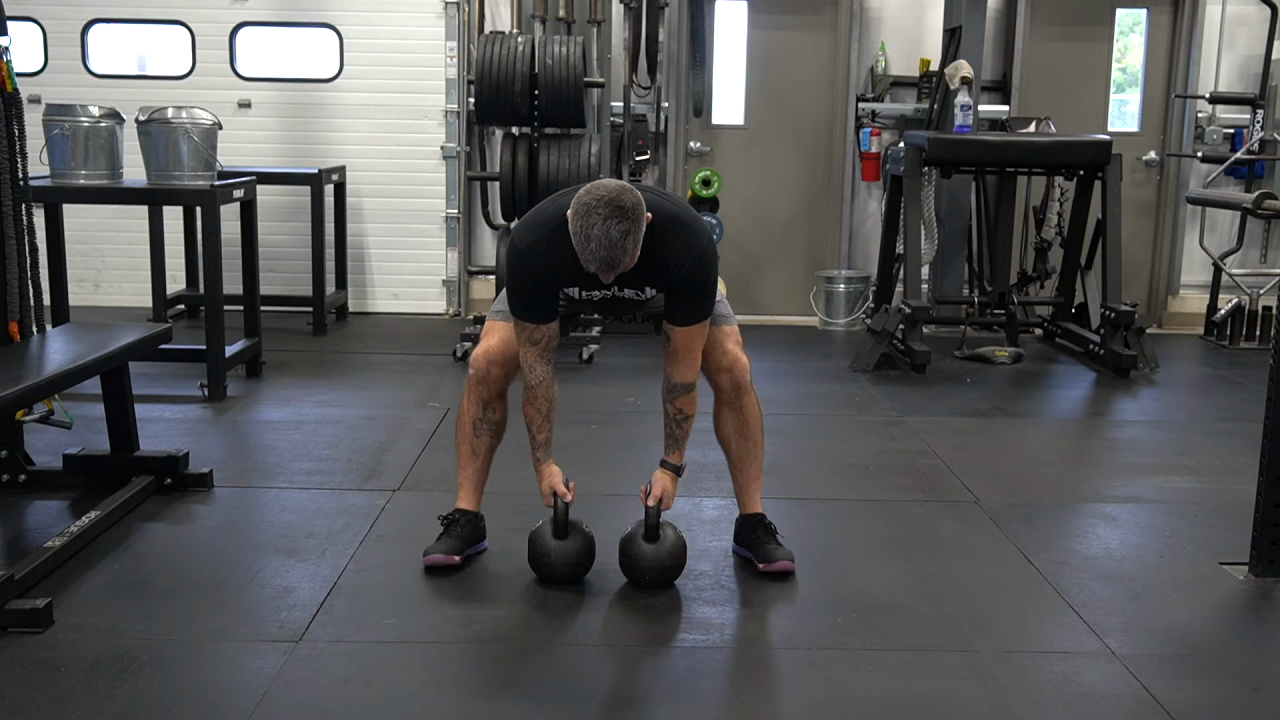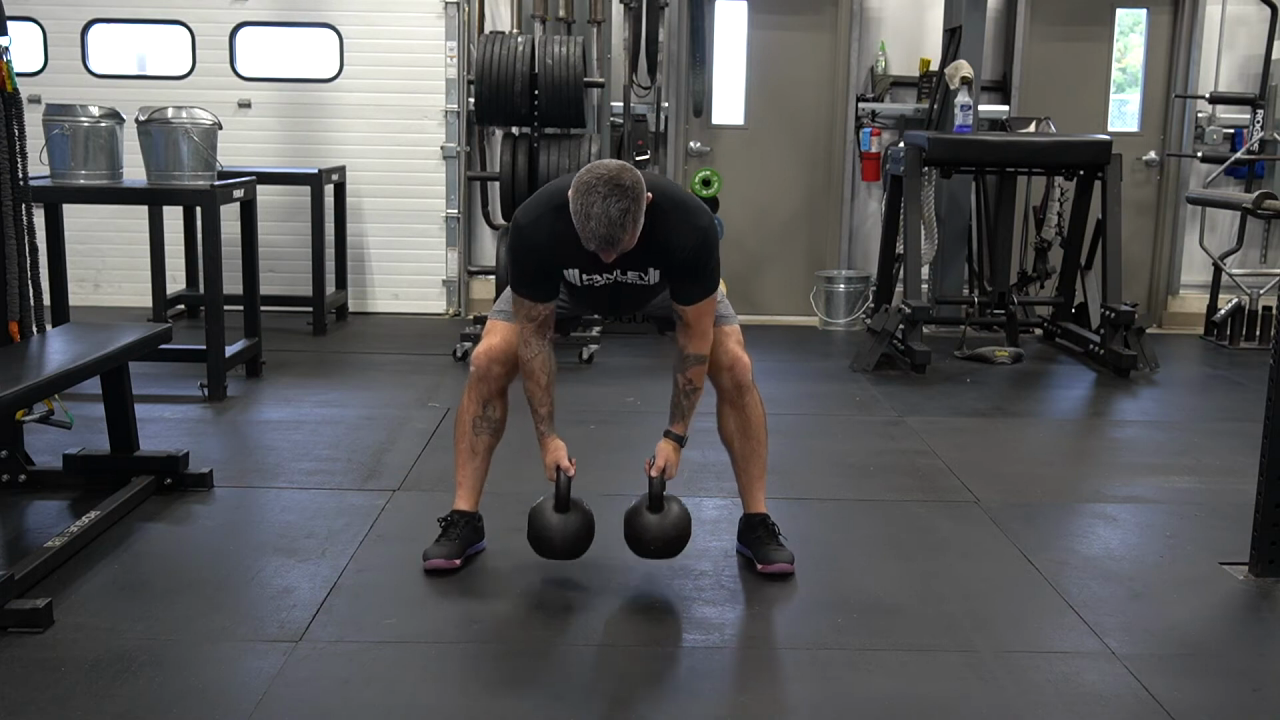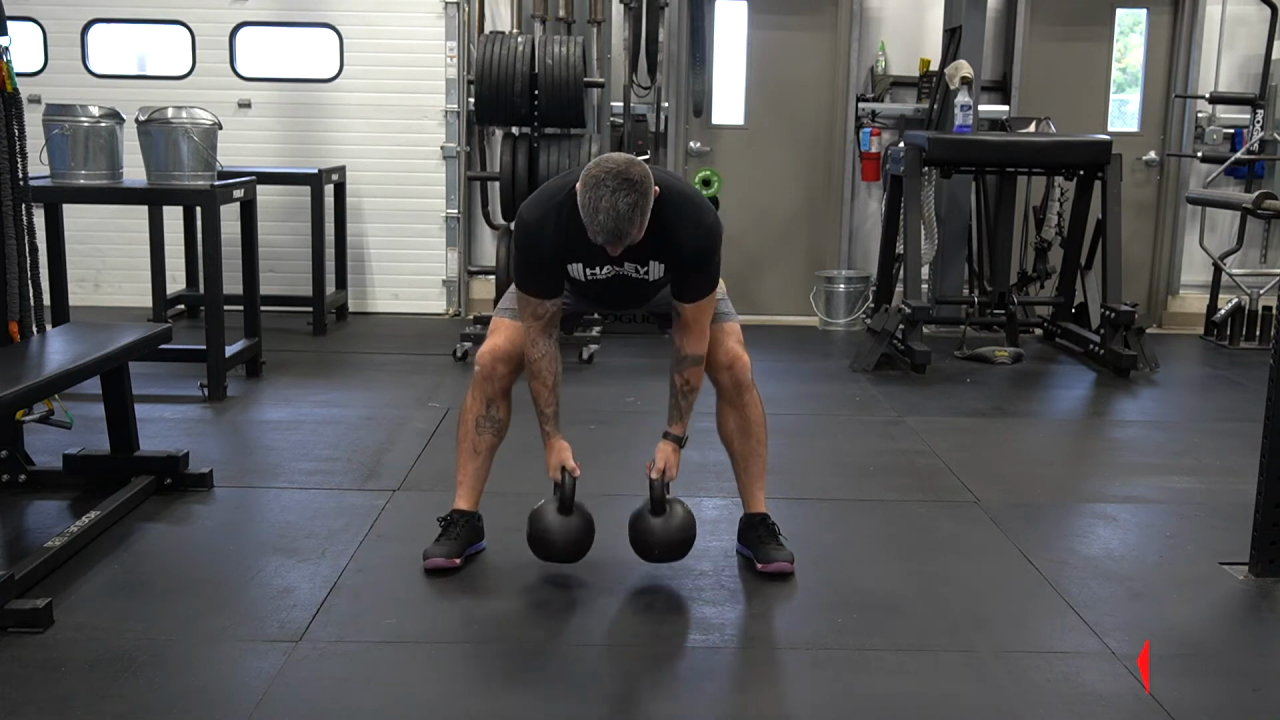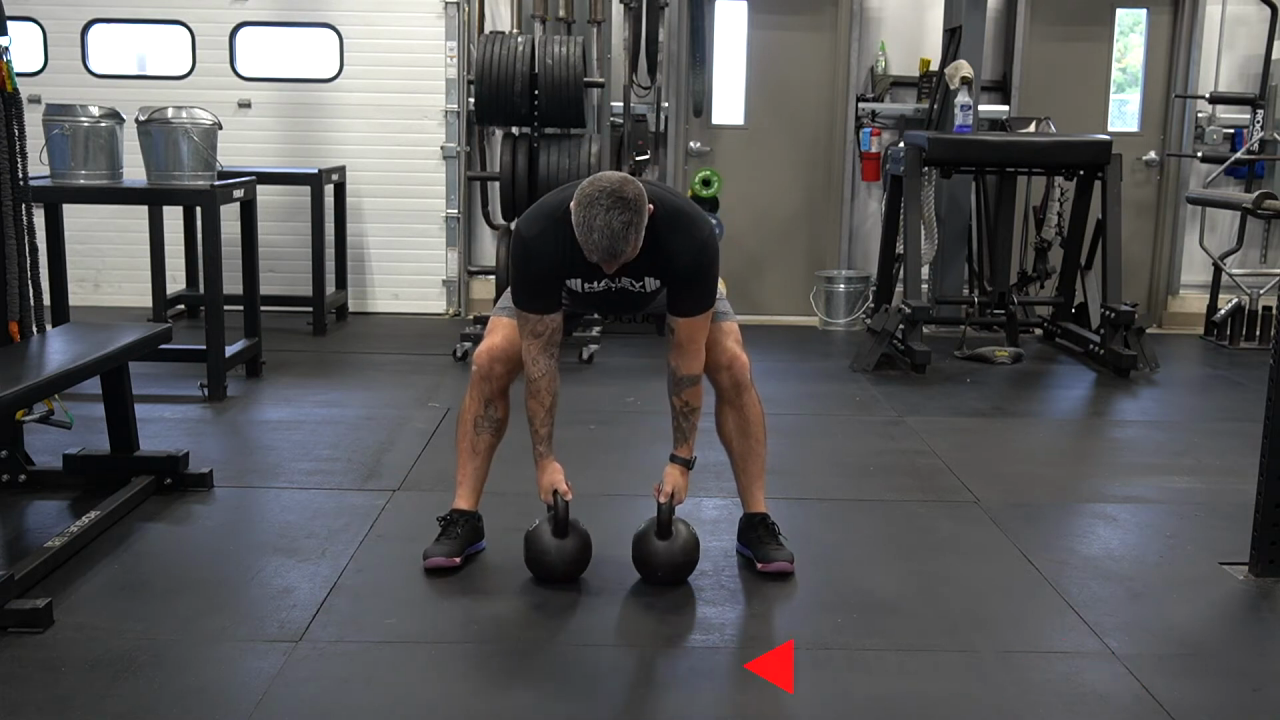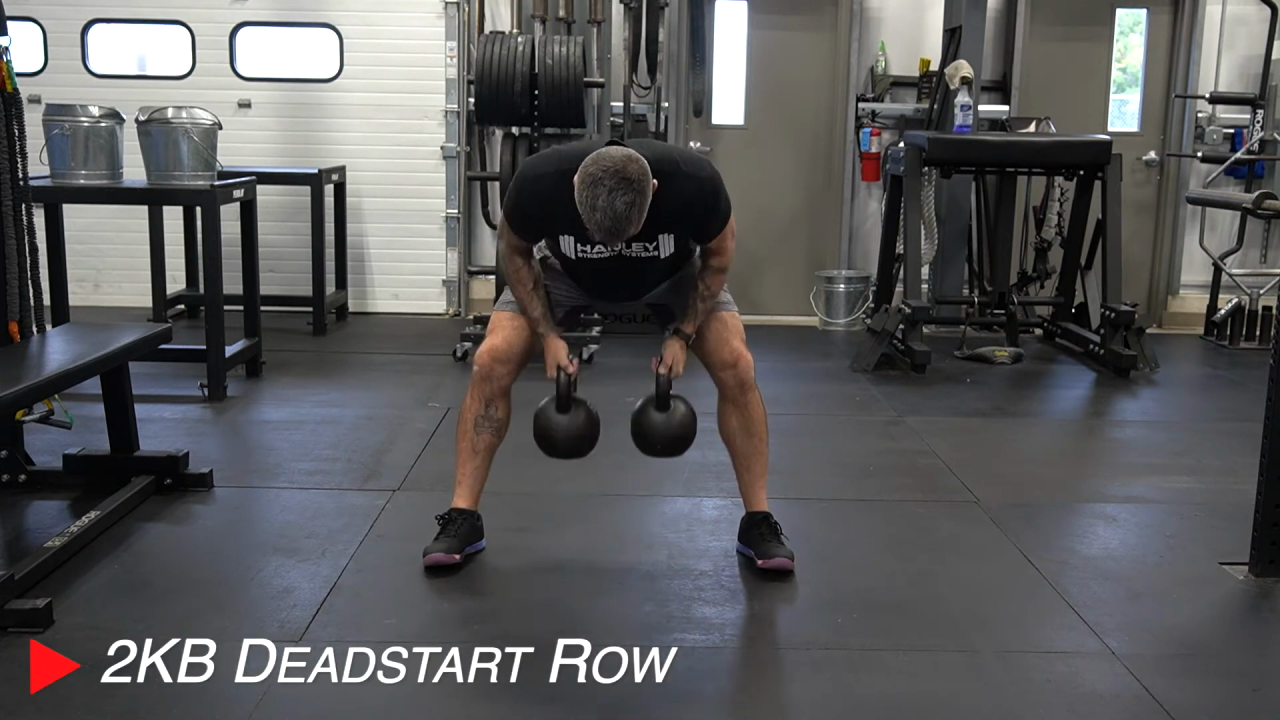
dt=1s
person 1, frame 1
left shoulder: (688, 243)
right shoulder: (533, 244)
left elbow: (683, 361)
right elbow: (536, 359)
left wrist: (672, 463)
right wrist: (543, 461)
left hip: (661, 280)
right hip: (561, 280)
left knee: (732, 370)
right knee: (487, 365)
left ankle: (753, 523)
right ankle: (465, 519)
person 1, frame 2
left shoulder: (689, 225)
right shoulder: (535, 225)
left elbow: (695, 338)
right elbow: (534, 337)
left wrist: (674, 436)
right wrist: (547, 436)
left hip: (664, 281)
right hip: (565, 282)
left knee: (735, 370)
right knee: (488, 363)
left ankle: (757, 523)
right ankle: (464, 519)
person 1, frame 3
left shoulder: (692, 219)
right shoulder: (541, 218)
left elbow: (693, 335)
right elbow: (538, 331)
left wrist: (673, 437)
right wrist: (553, 437)
left hip: (668, 278)
right hip: (567, 278)
left knee: (734, 368)
right knee: (493, 361)
left ankle: (757, 523)
right ankle: (463, 519)
person 1, frame 4
left shoulder: (690, 235)
right shoulder: (537, 235)
left elbow: (687, 352)
right elbow: (539, 352)
left wrist: (681, 458)
right wrist: (544, 457)
left hip: (663, 281)
right hip: (566, 282)
left knee: (733, 368)
right knee: (489, 362)
left ankle: (757, 523)
right ankle: (463, 519)
person 1, frame 5
left shoulder: (692, 181)
right shoulder: (541, 180)
left elbow: (719, 255)
right elbow: (513, 251)
left wrist: (684, 334)
right wrist: (547, 333)
left hip: (669, 271)
right hip: (565, 268)
left knee: (736, 366)
right knee: (491, 362)
left ankle: (758, 522)
right ankle: (462, 518)
